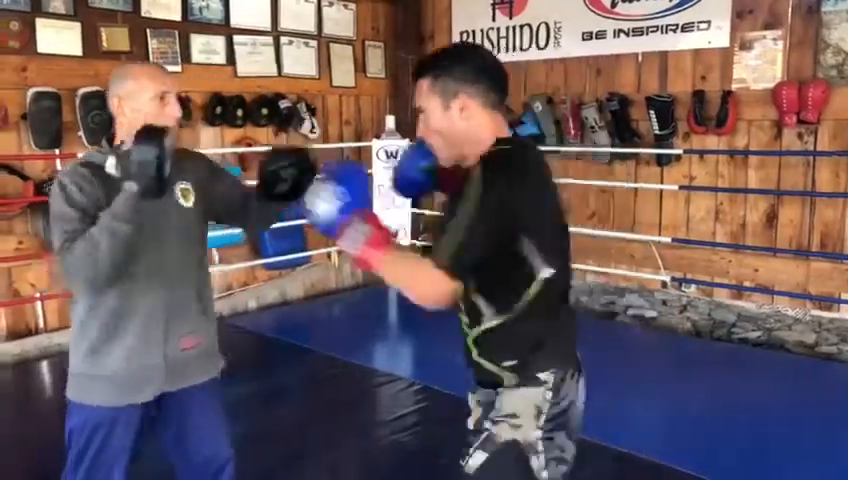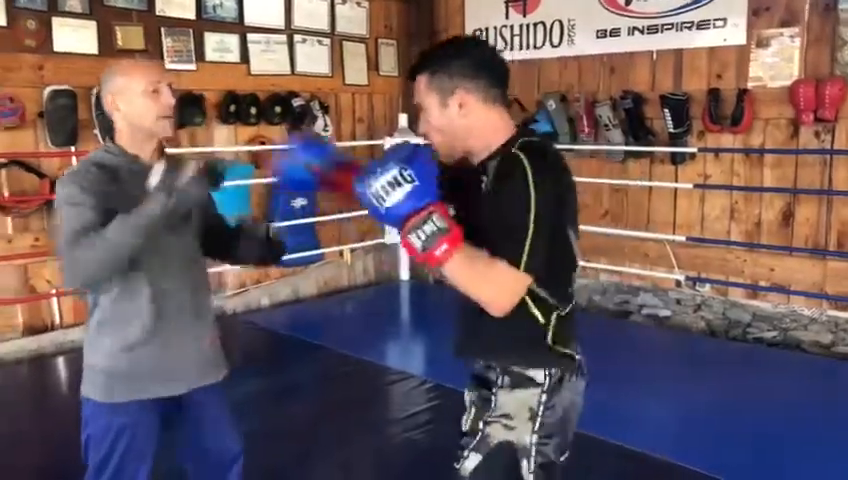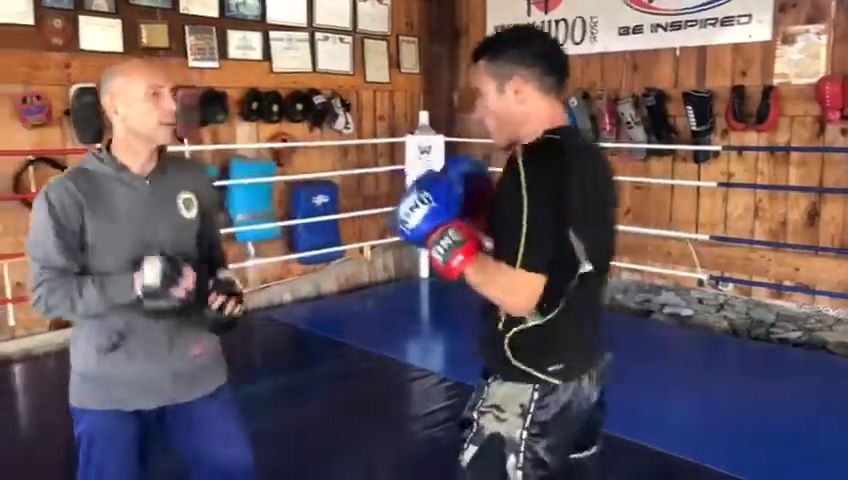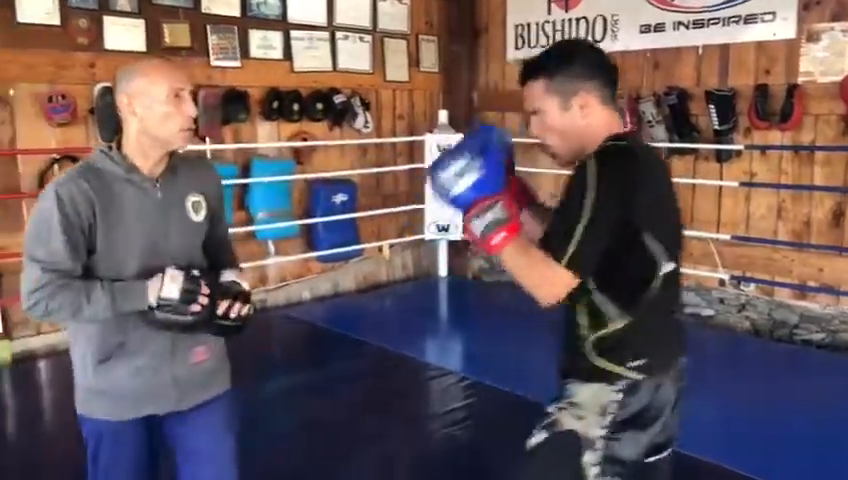
dt=0.2s
person 1, frame 1
left shoulder: (493, 179)
right shoulder: (518, 163)
left elbow: (433, 289)
left wrist: (357, 233)
right wrist: (448, 185)
left hip: (525, 382)
right hip: (537, 373)
person 1, frame 2
left shoulder: (528, 171)
right shoulder: (488, 164)
left elbow: (499, 294)
left wrist: (421, 222)
left hip: (527, 382)
right hip: (503, 373)
person 1, frame 3
left shoulder: (533, 167)
right shoulder: (585, 158)
left elbow: (520, 295)
left wrist: (448, 238)
right wrist: (479, 219)
left hip: (532, 385)
right hip: (580, 370)
person 1, frame 4
left shoulder: (602, 172)
right shoulder: (642, 162)
left elbow: (551, 285)
left wrist: (488, 209)
right wrist: (511, 196)
left hip: (612, 384)
right hip: (655, 370)
person 2, frame 1
left shoulder: (194, 169)
right shoulder: (79, 181)
left elbow: (251, 211)
right elbow: (85, 272)
left wrist: (281, 186)
right wrist: (135, 191)
left hip: (188, 358)
right hip: (112, 369)
person 2, frame 2
left shoulder: (181, 174)
right shoulder: (85, 182)
left elbow: (214, 238)
right elbow: (79, 270)
left wrist: (252, 244)
right wrist: (158, 202)
left hip: (195, 358)
right hip: (125, 371)
person 2, frame 3
left shoulder: (193, 177)
right shoulder: (67, 193)
right elbow: (48, 293)
left wrist: (220, 285)
right wrist: (136, 283)
left hip: (192, 367)
right hip: (110, 382)
person 2, frame 4
left shoulder: (202, 178)
right shoulder: (75, 192)
right elbow: (42, 295)
left wrist: (231, 284)
right wrist: (148, 292)
left hip: (198, 373)
right hip: (115, 386)
